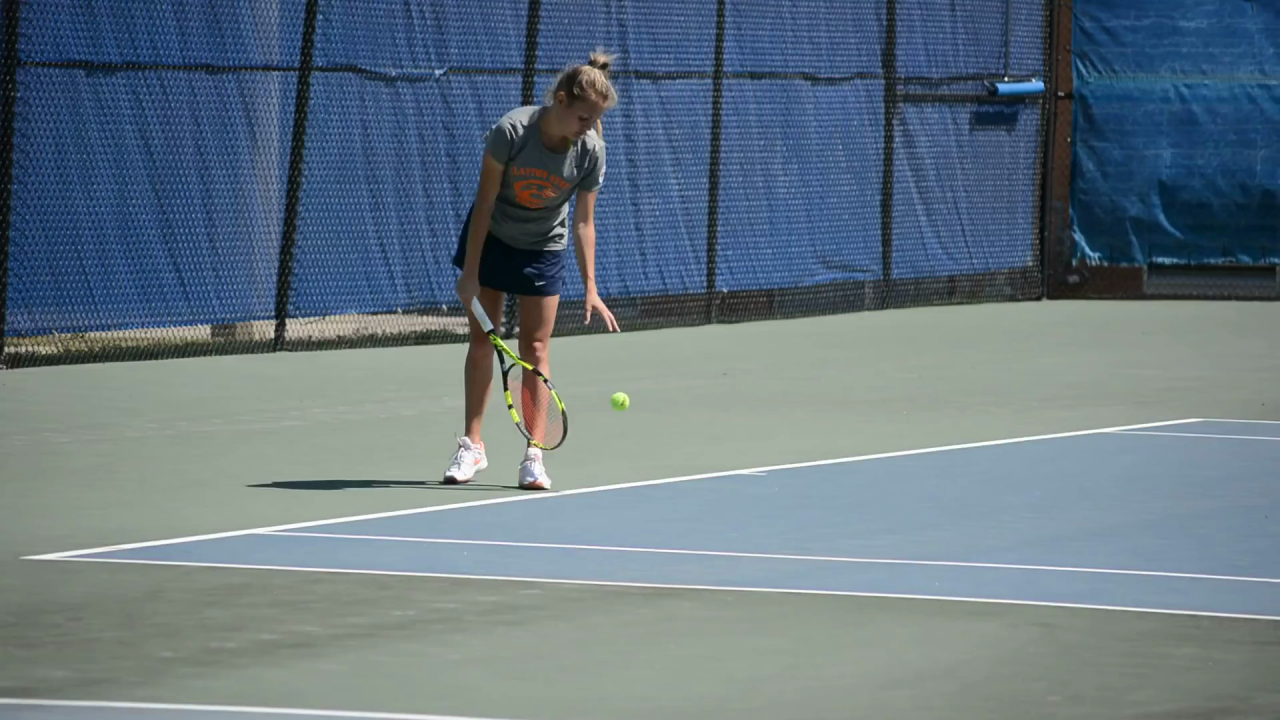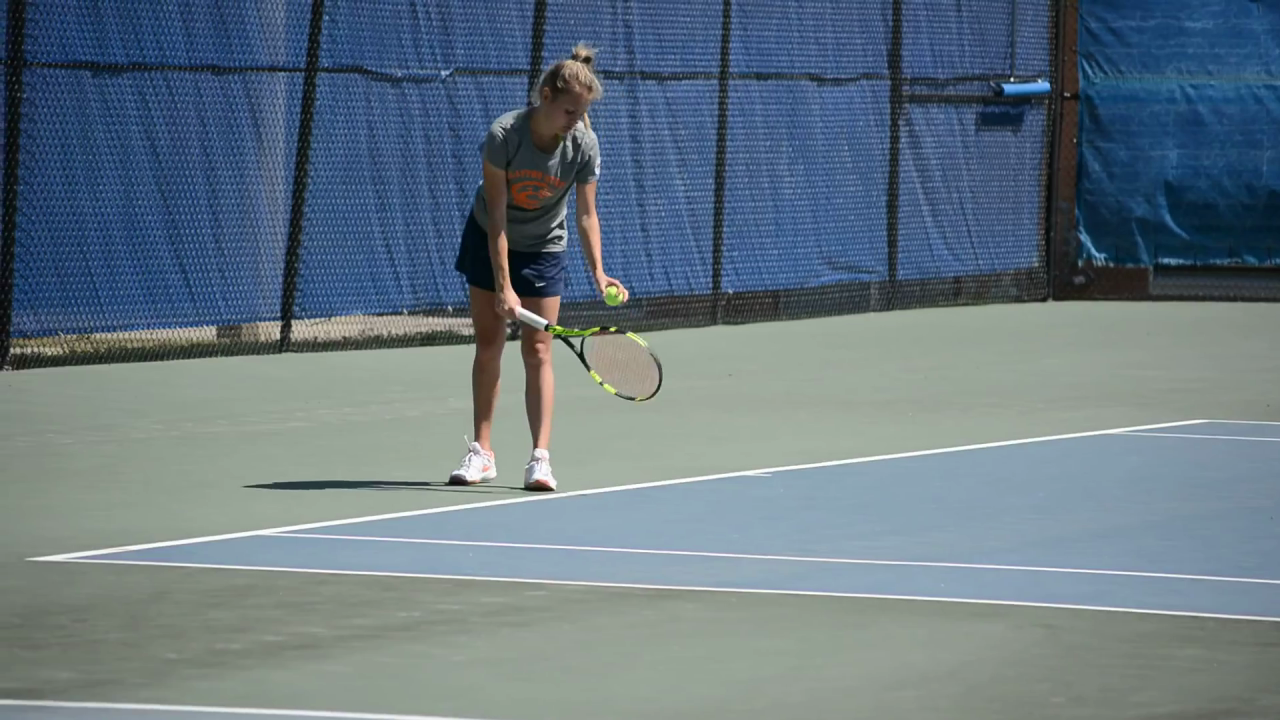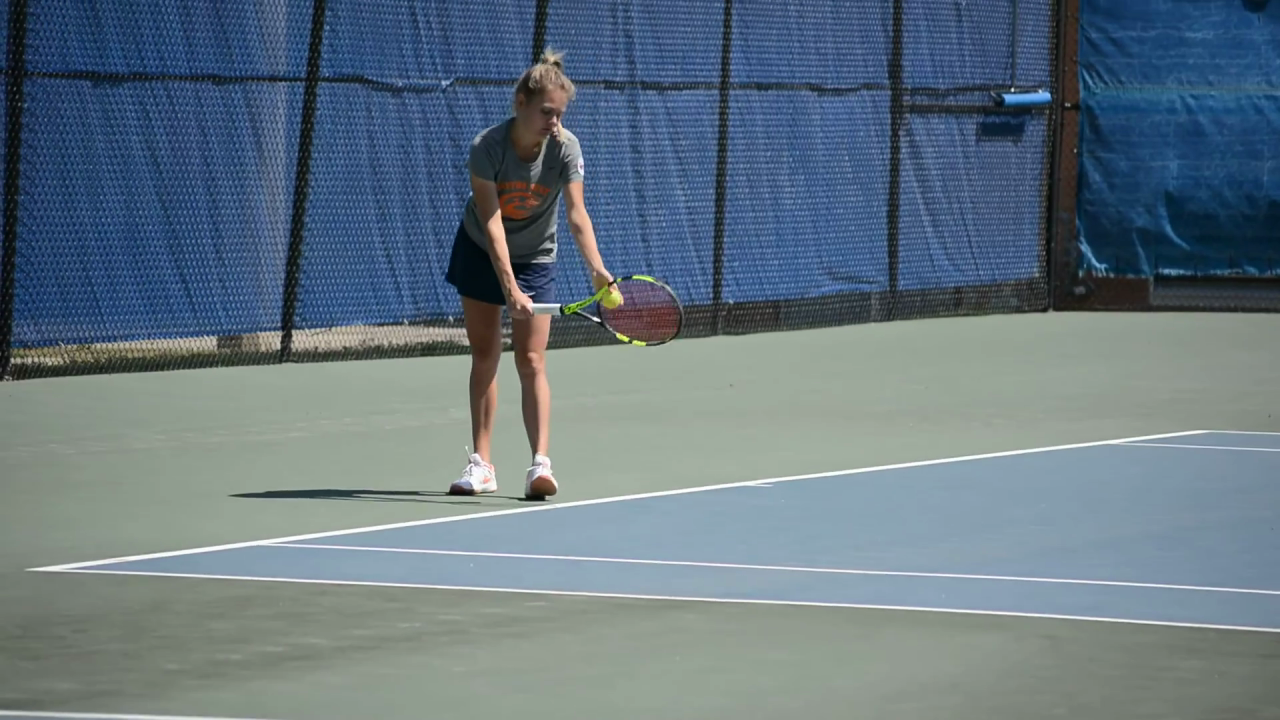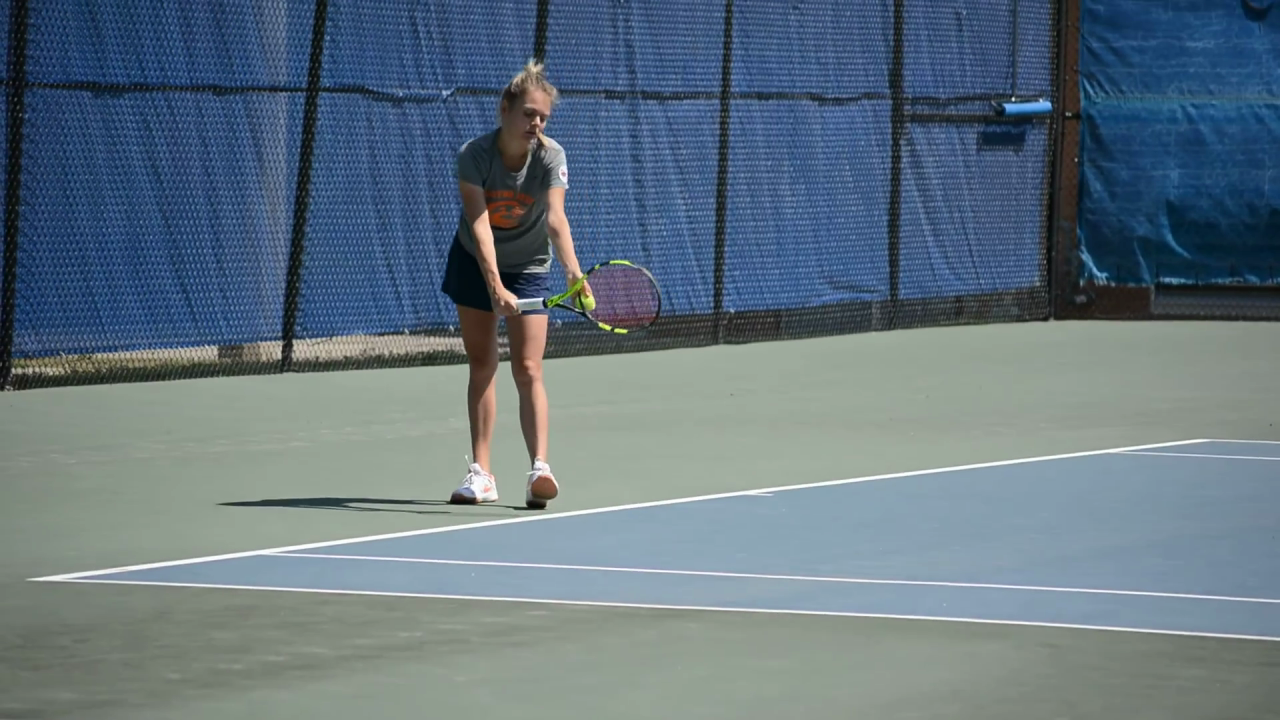
dt=0.2s
person 1, frame 1
left shoulder: (591, 150)
right shoulder: (511, 130)
left elbow: (584, 222)
right elbow: (485, 202)
left wrist: (590, 288)
right wrist: (470, 273)
left hip: (543, 249)
right hip: (490, 239)
left knee: (536, 350)
right knee: (481, 342)
left ankle: (533, 457)
right ankle: (471, 445)
person 1, frame 2
left shoulder: (584, 144)
right shoulder: (503, 134)
left elbow: (586, 214)
right elbow: (496, 213)
left wrist: (599, 272)
right wrist: (503, 286)
left hip: (544, 250)
right hip: (490, 242)
left knee: (538, 351)
right knee: (488, 345)
left ankle: (540, 458)
right ankle: (481, 451)
person 1, frame 3
left shoulder: (566, 148)
right shoulder: (486, 147)
left elbow: (577, 213)
right elbow: (491, 222)
left wrist: (597, 268)
right wrist: (509, 287)
left hip: (536, 259)
right hip: (481, 253)
left knee: (531, 362)
right knee: (485, 356)
left ankle: (540, 463)
right ankle: (481, 462)
person 1, frame 4
left shoulder: (550, 156)
right shoulder: (473, 154)
left elbow: (555, 219)
right elbow: (479, 224)
left wrist: (574, 272)
right wrist: (494, 286)
left hip: (529, 269)
right hip: (475, 264)
left knee: (528, 368)
right knee: (482, 365)
left ankle: (539, 468)
right ankle: (481, 472)
